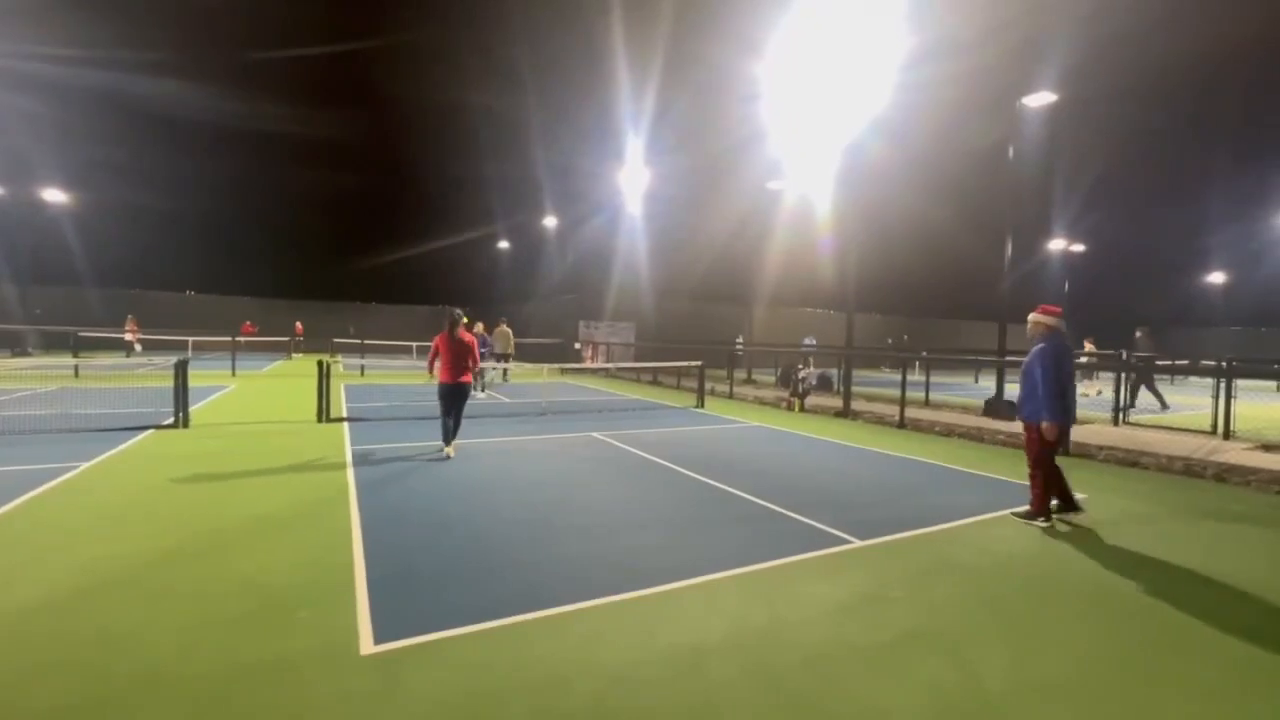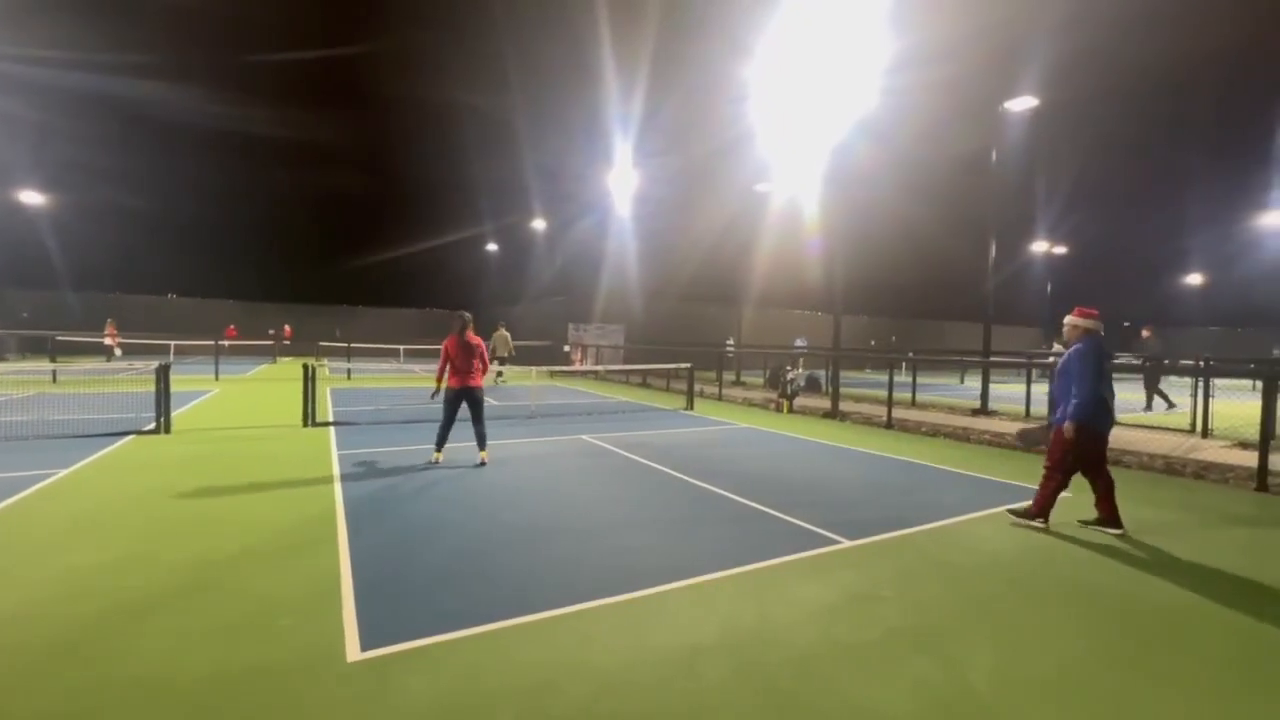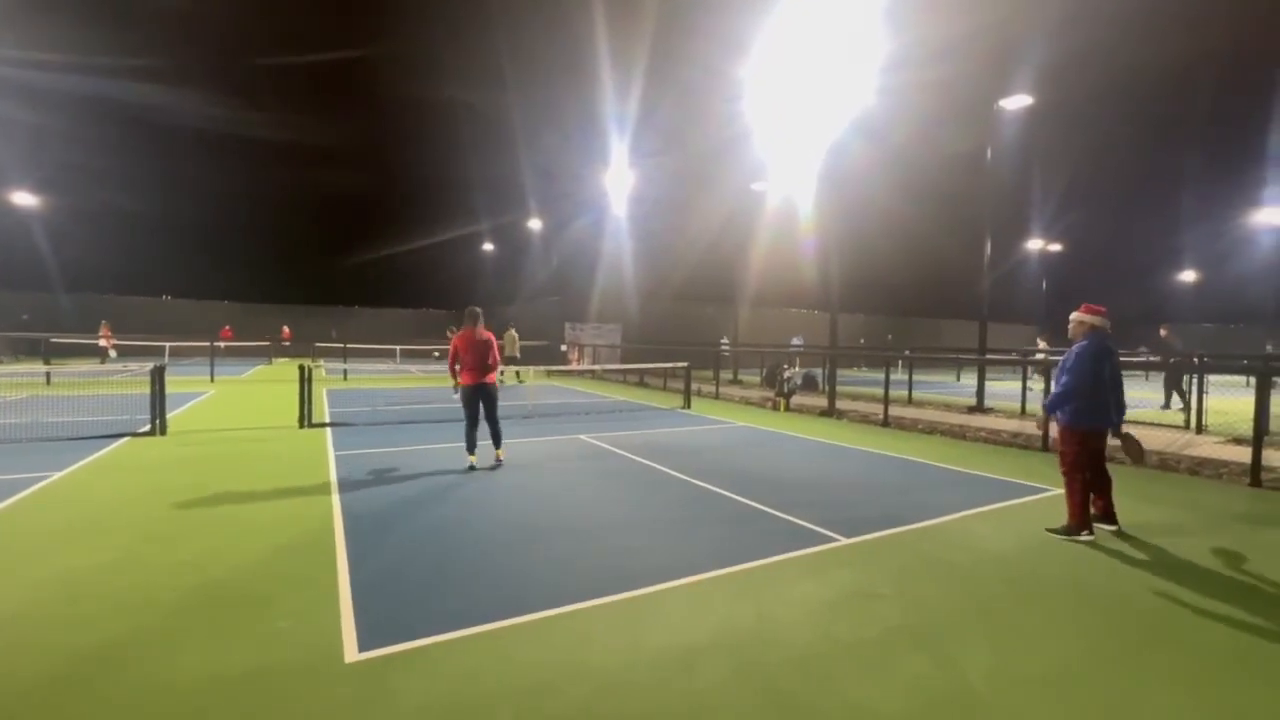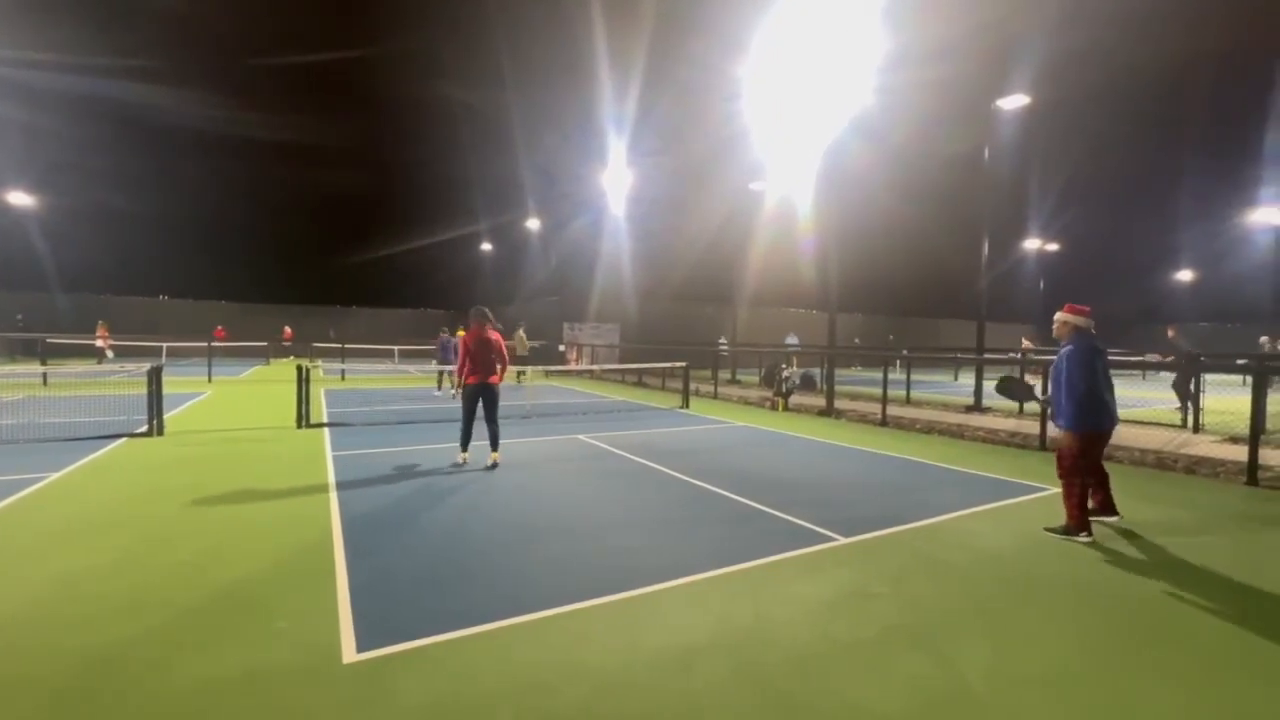
dt=0.5s
person 1, frame 1
left shoulder: (1044, 350)
right shoulder: (1059, 348)
left elbow: (1048, 387)
left wrist: (1048, 418)
left hip: (1043, 420)
right hip: (1056, 418)
left knee: (1038, 465)
right knee: (1045, 463)
left ankle: (1040, 513)
right ankle: (1067, 503)
person 1, frame 2
left shoulder: (1081, 352)
right shoulder: (1095, 351)
left elbow: (1083, 390)
left wrist: (1072, 418)
left hip: (1077, 424)
right hip: (1097, 424)
left knee: (1056, 468)
right knee: (1097, 471)
left ankle: (1038, 514)
right ankle: (1109, 518)
person 1, frame 3
left shoulder: (1083, 350)
right shoulder: (1106, 351)
left elbow: (1069, 386)
right elbow: (1115, 391)
left wrist: (1047, 410)
right wrist: (1116, 423)
left hip: (1078, 422)
right hip: (1098, 421)
left knee: (1074, 472)
right knee: (1096, 470)
left ankle: (1080, 525)
right ankle: (1106, 515)
person 1, frame 4
left shoulder: (1073, 352)
right shoulder: (1091, 350)
left elbow: (1074, 394)
left wrist: (1068, 428)
right wrist: (1053, 398)
left hip: (1082, 424)
right hip: (1100, 420)
left knee: (1071, 472)
right knee: (1091, 466)
left ankle: (1078, 527)
right ankle: (1105, 508)
